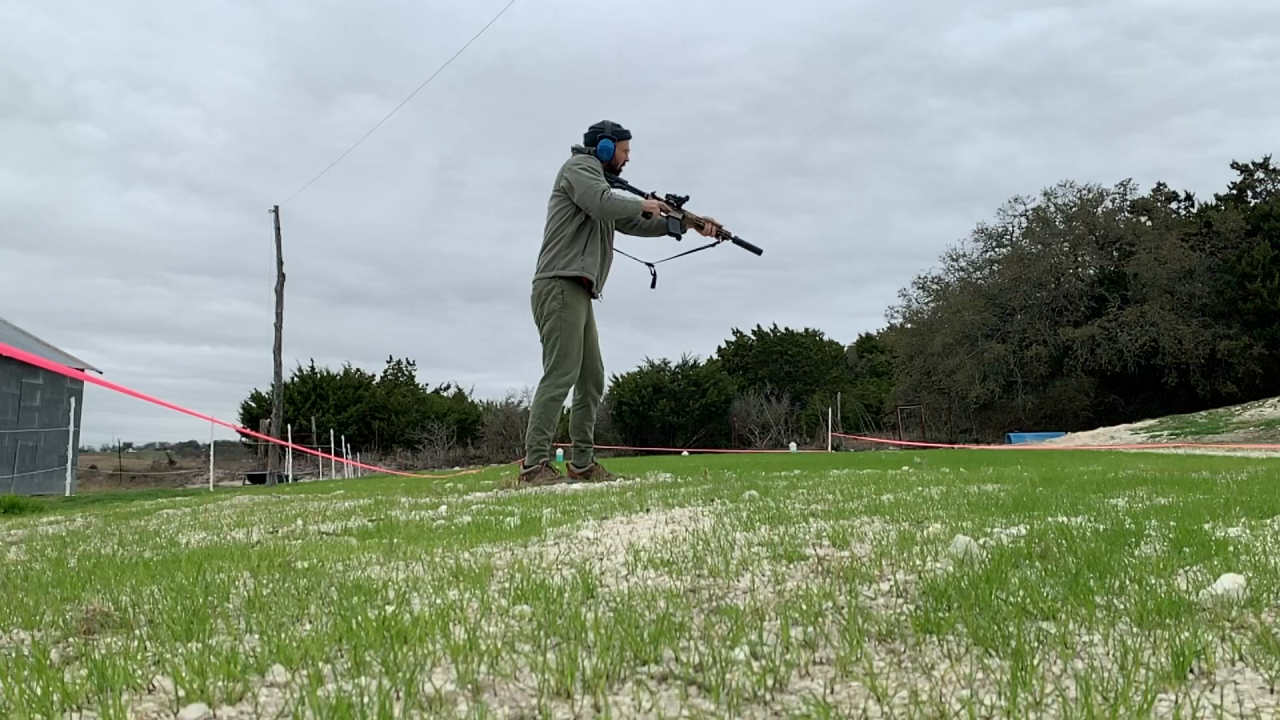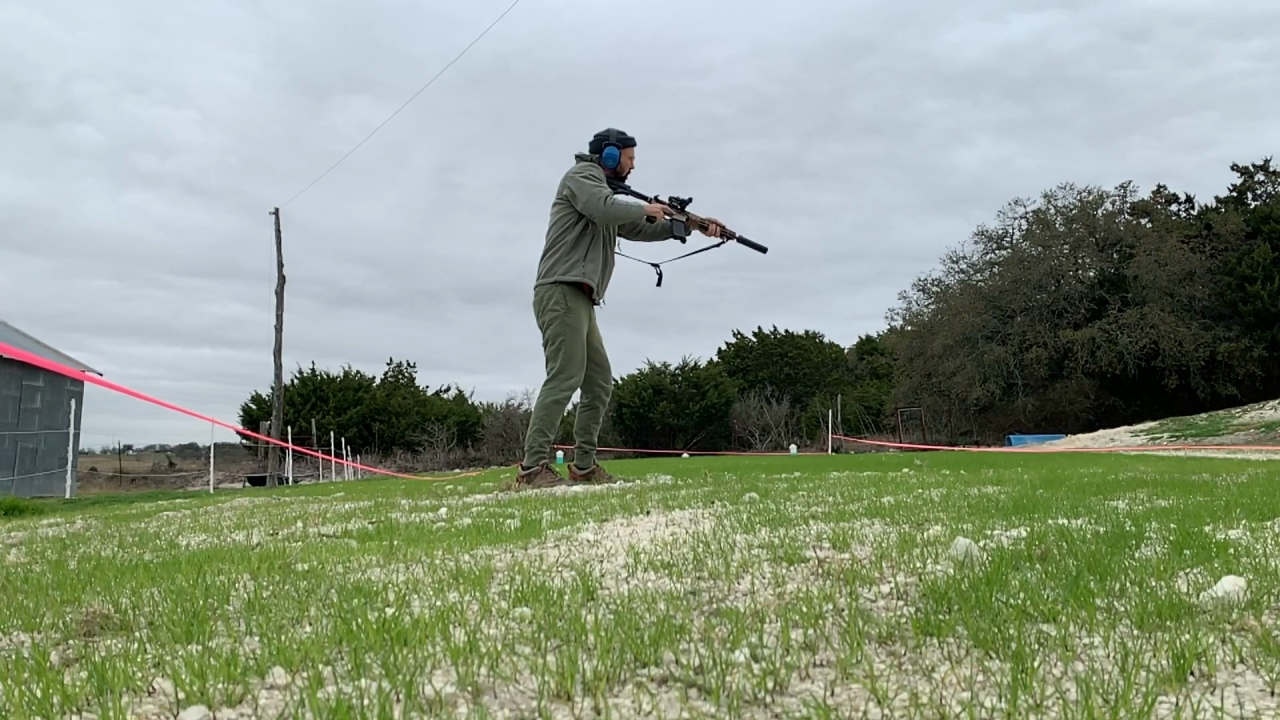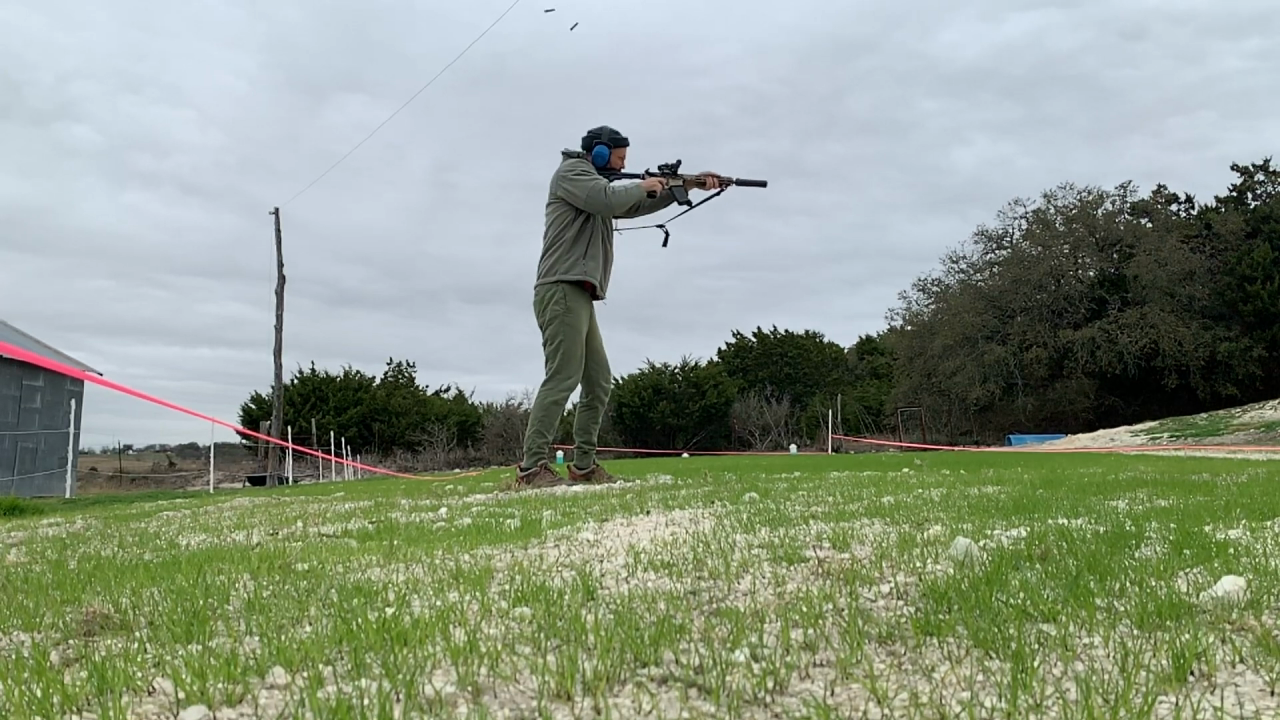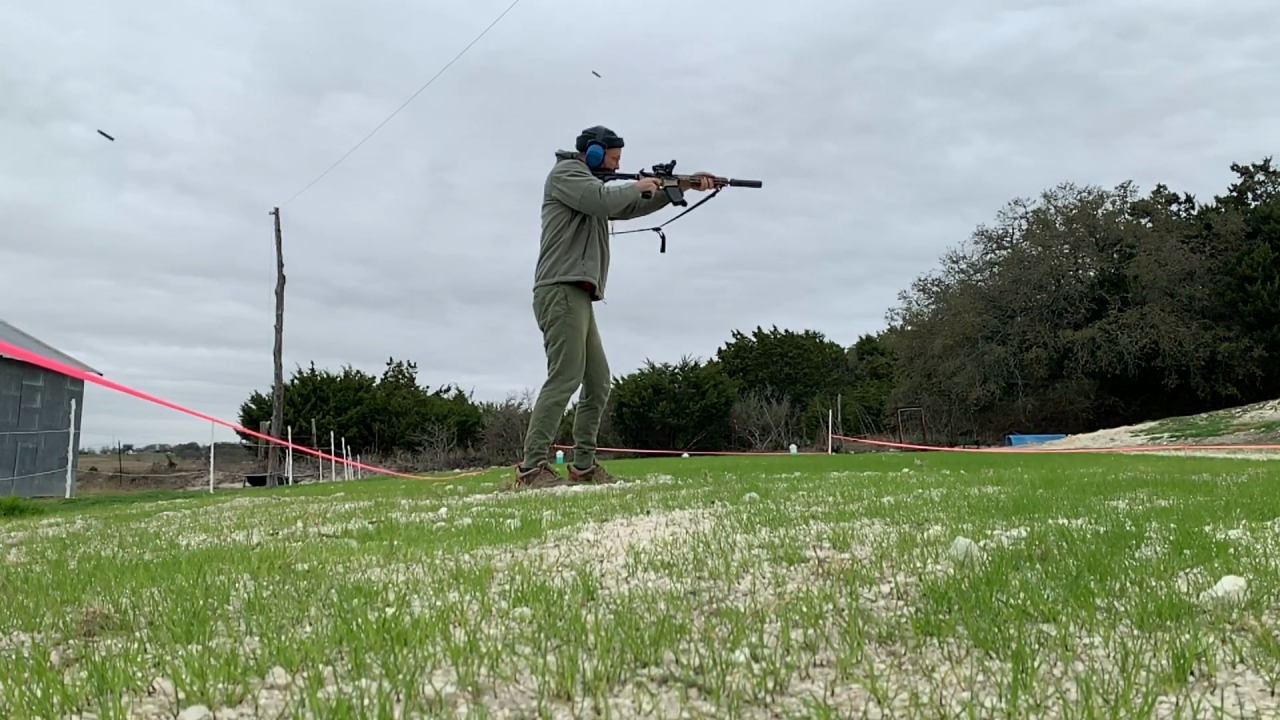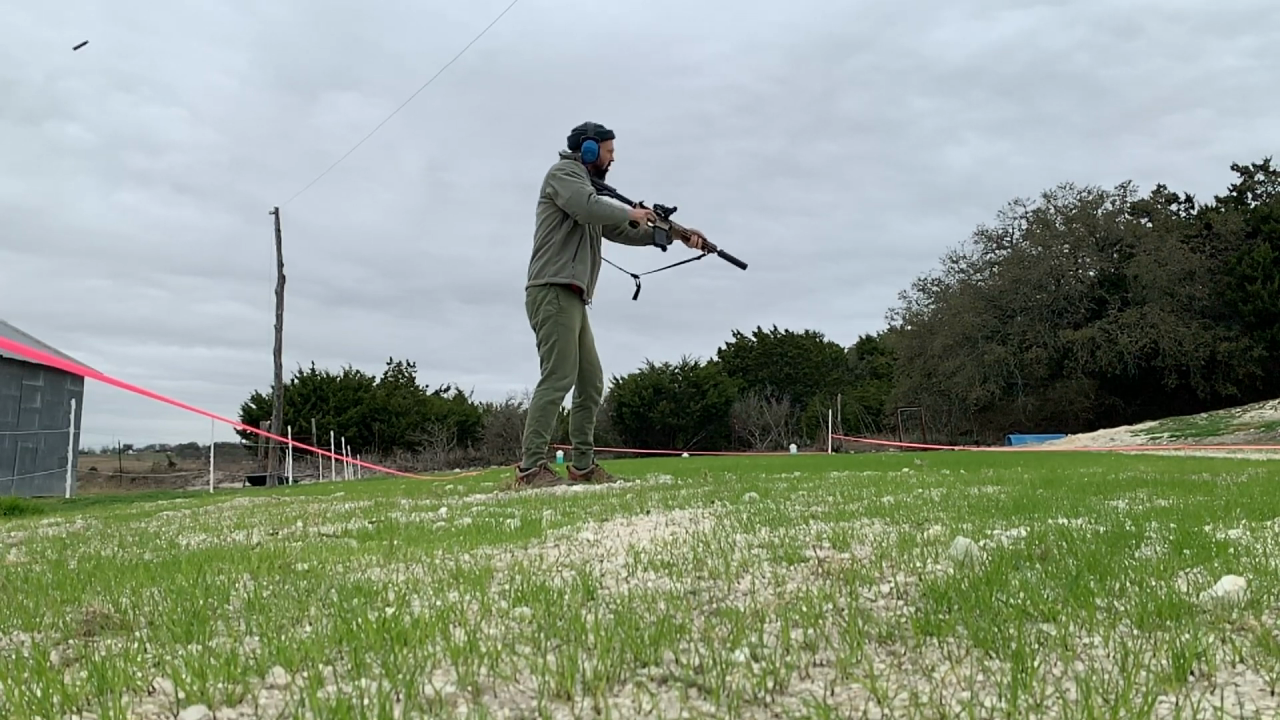
dt=1s
person 1, frame 1
left shoulder: (600, 182)
right shoulder: (579, 166)
left elbow: (636, 224)
right elbow: (603, 205)
left wrist: (688, 223)
right wrist: (643, 205)
left hip: (577, 292)
right hip: (560, 287)
left knee: (591, 379)
right knee: (561, 374)
left ankle: (582, 462)
right ankle: (534, 465)
person 1, frame 2
left shoulder: (604, 190)
right shoulder: (582, 174)
left elbow: (640, 229)
right elbow: (605, 210)
right wrist: (646, 208)
left hip: (579, 298)
right hip: (561, 293)
left knee: (599, 382)
right knee: (565, 377)
left ankle: (584, 465)
right ankle: (533, 466)
person 1, frame 3
left shoulder: (597, 186)
right shoulder: (571, 171)
left elbow: (637, 206)
right elbow: (609, 200)
left wrist: (688, 185)
right wrist: (642, 186)
left hip: (578, 296)
right hip: (562, 292)
left knee: (598, 382)
right knee: (563, 378)
left ankle: (584, 465)
right ankle: (532, 467)
person 1, frame 4
left shoulder: (591, 187)
right shoulder: (565, 172)
left elbow: (633, 207)
right elbow: (605, 201)
left wrist: (682, 186)
right wrist: (637, 186)
left hip: (577, 296)
right hip: (562, 292)
left knee: (597, 383)
right knee: (565, 377)
left ankle: (583, 465)
right ankle: (531, 467)
person 1, frame 5
left shoulder: (587, 187)
right shoulder: (564, 172)
left elbow: (623, 232)
right elbow: (589, 210)
left wrist: (675, 234)
right wrist: (631, 212)
left hip: (571, 297)
right hip: (553, 292)
left knee: (590, 382)
right knee: (558, 378)
left ankle: (583, 464)
right ankle: (531, 467)
